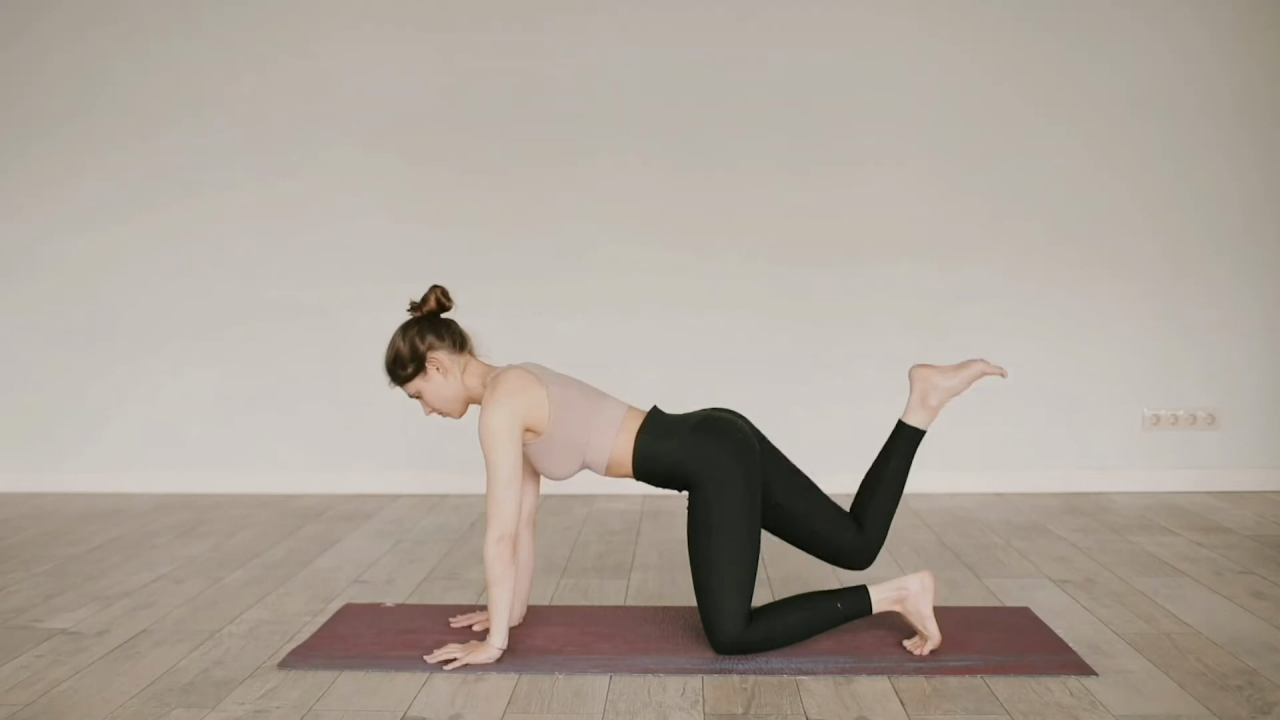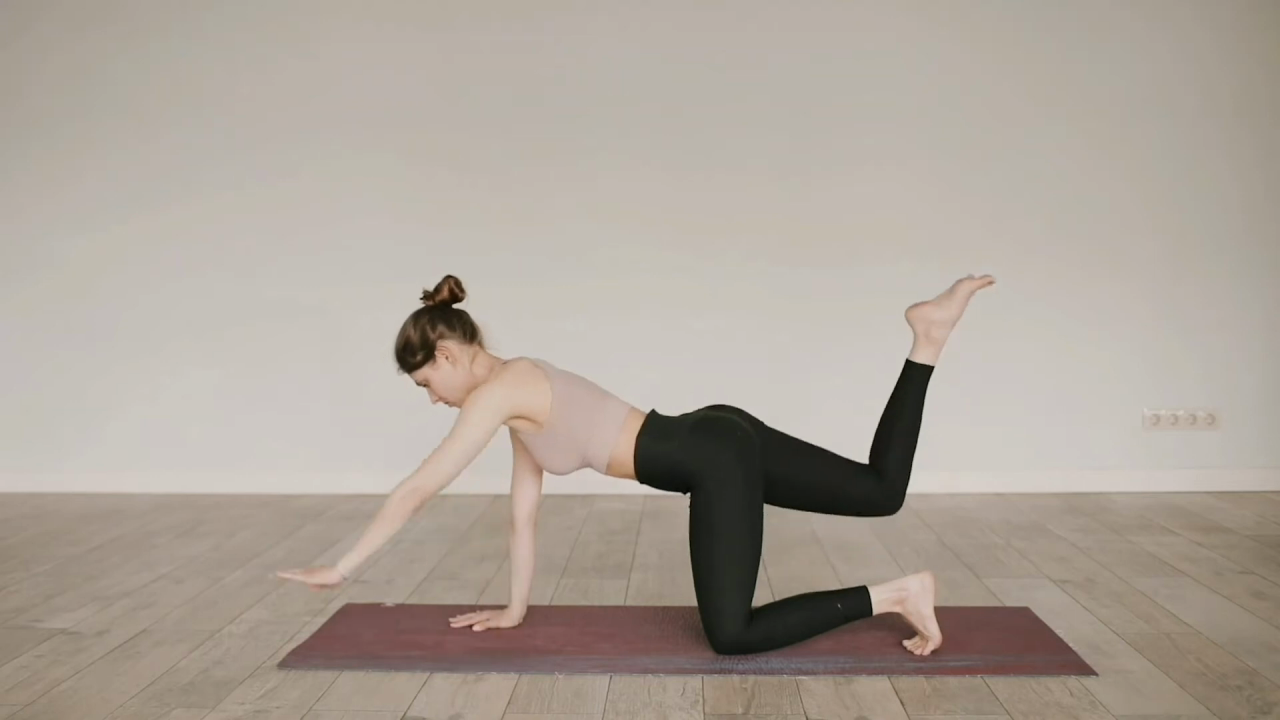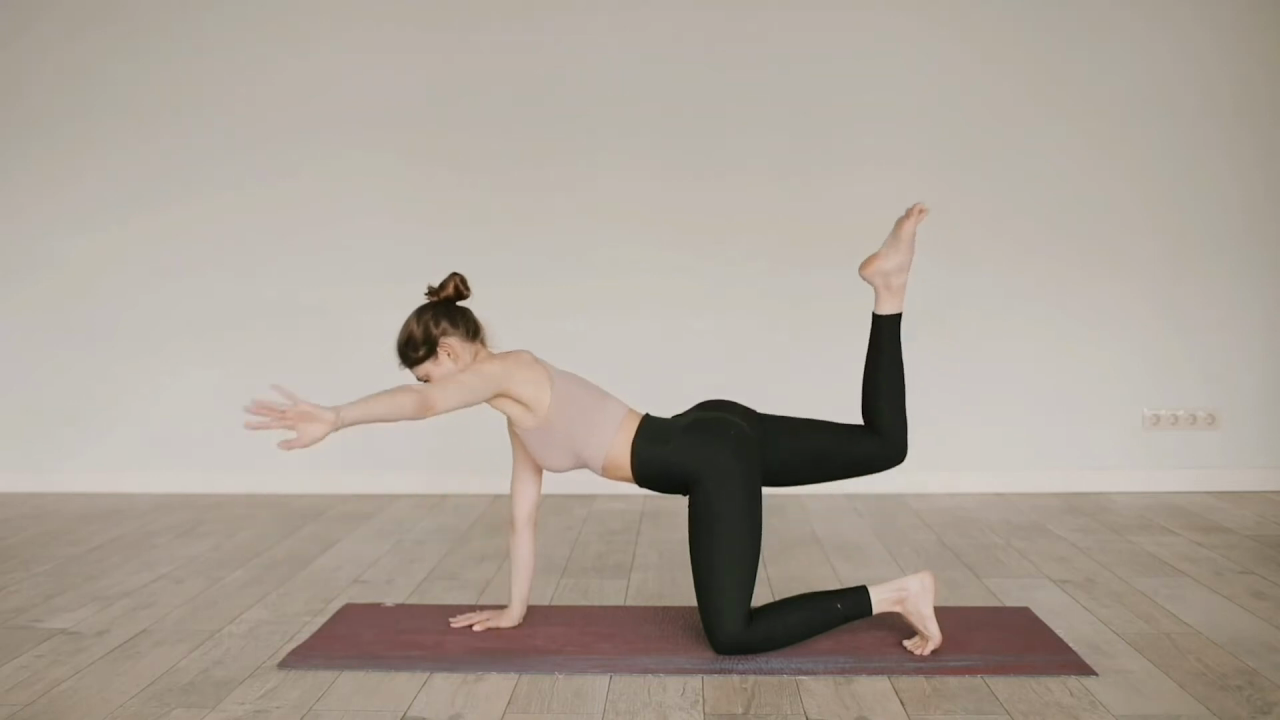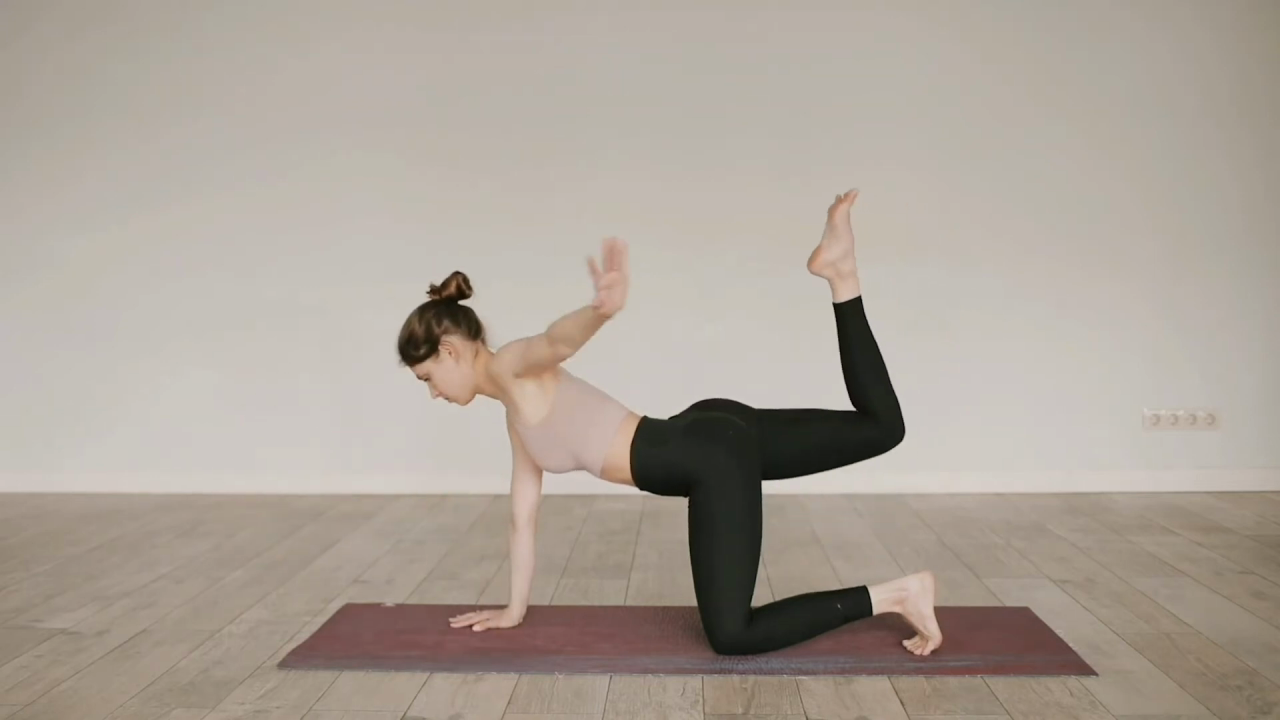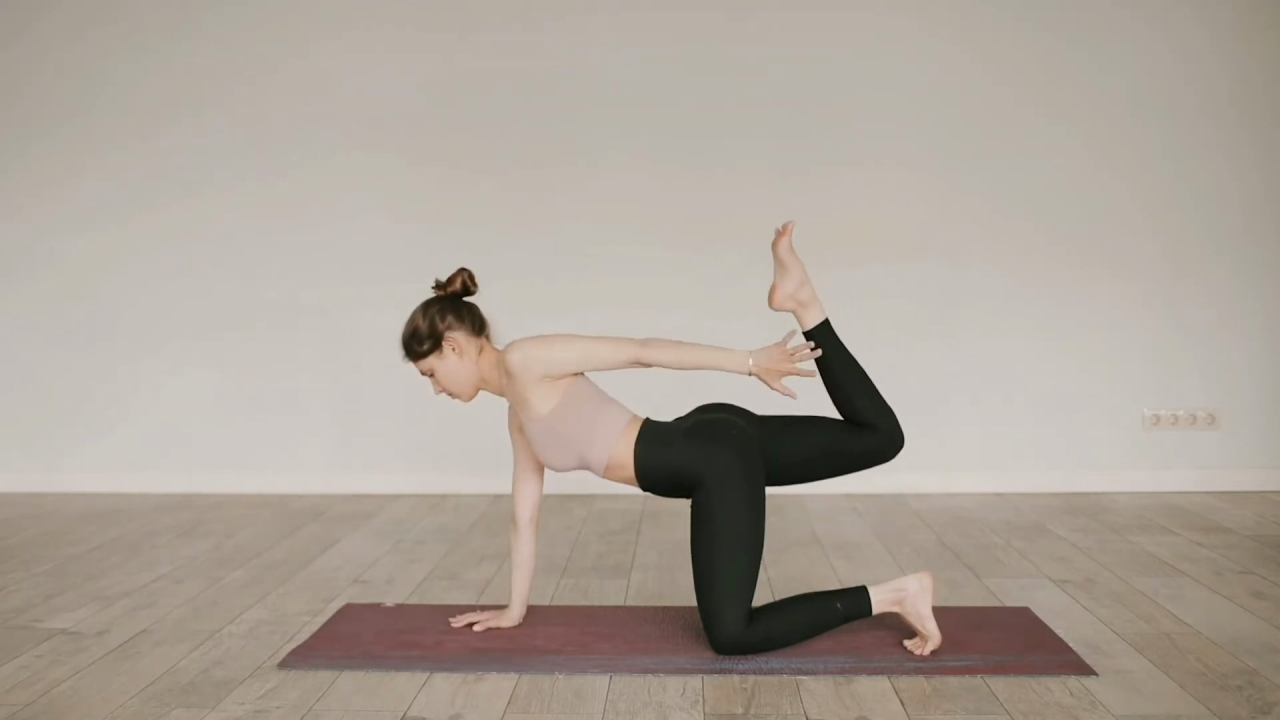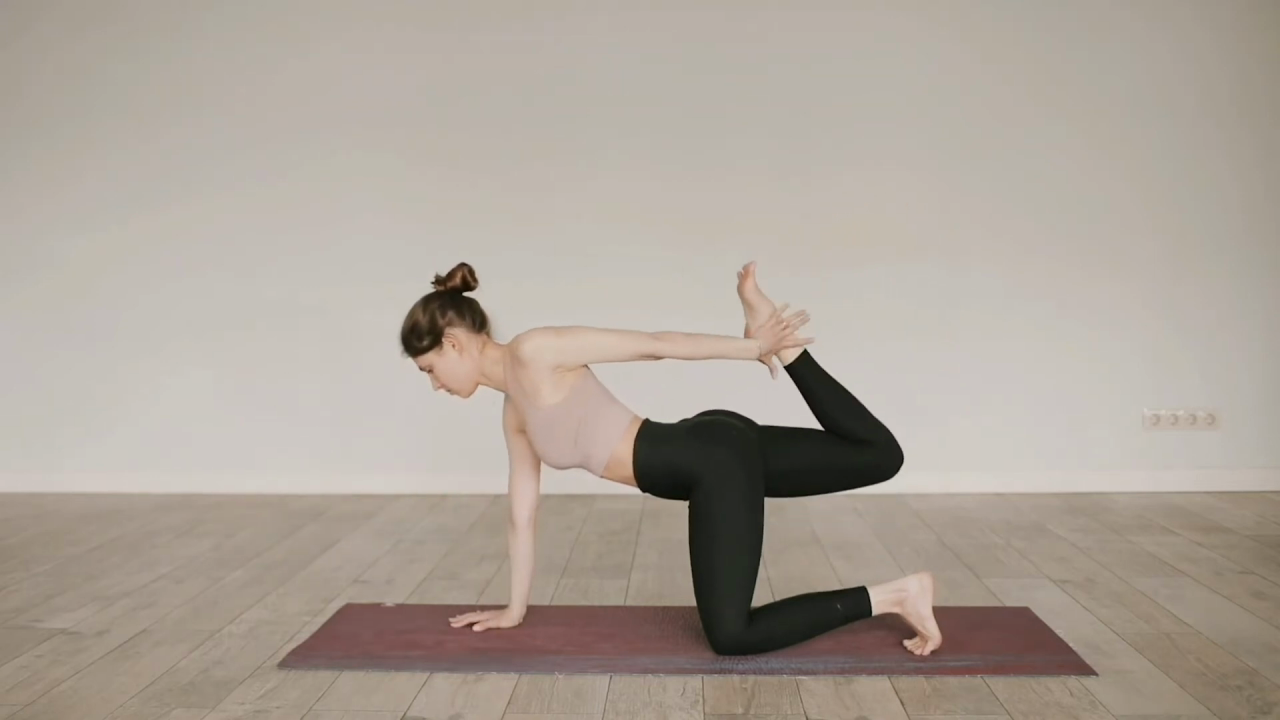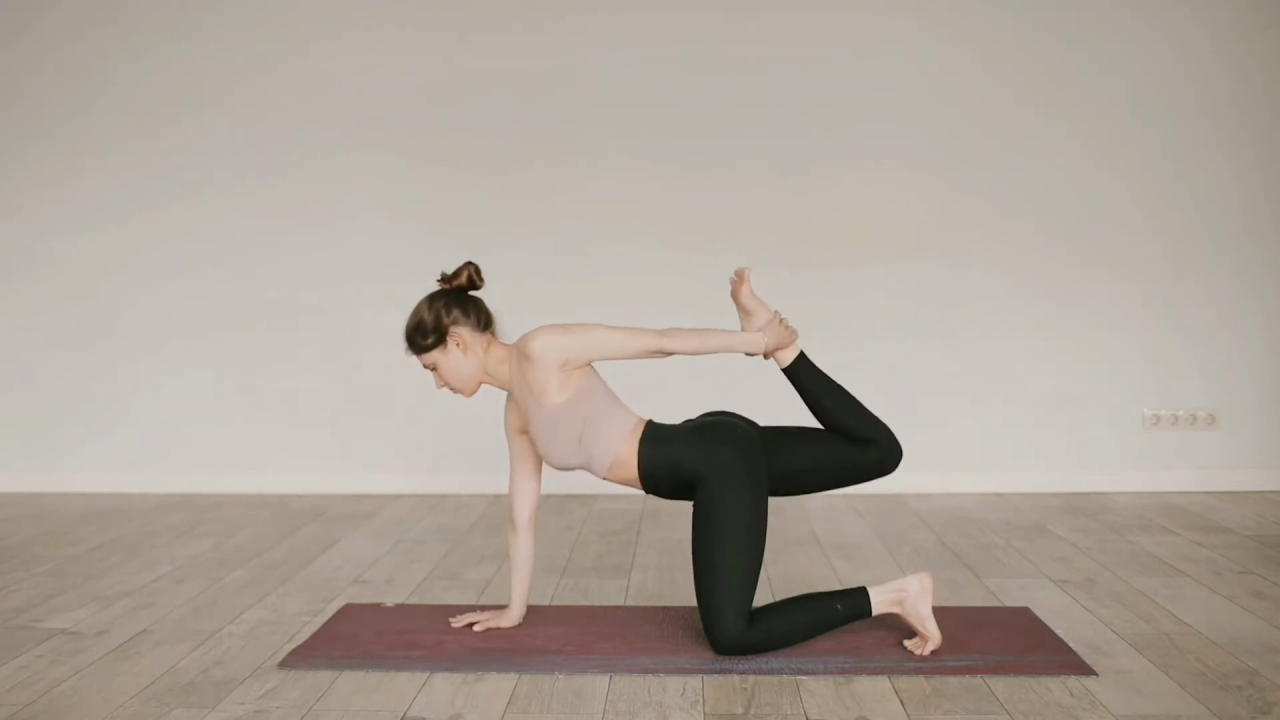
dt=0.4s
person 1, frame 1
left shoulder: (498, 404)
right shoulder: (515, 394)
left elbow: (501, 533)
right elbow: (524, 518)
left wrist: (493, 640)
right wrist: (513, 608)
left hip: (714, 460)
right hip: (720, 444)
left knee: (730, 633)
right knee: (857, 545)
left ankle: (893, 595)
right ankle: (921, 402)
person 1, frame 2
left shoulder: (500, 390)
right shoulder: (523, 394)
left elbow: (426, 482)
right elbow: (524, 513)
left wrist: (344, 565)
right wrist: (516, 608)
left hip: (715, 461)
right hip: (720, 445)
left knee: (732, 635)
right knee: (881, 492)
left ankle: (890, 597)
right ankle: (925, 337)
person 1, frame 3
left shoulder: (510, 371)
right shoulder: (517, 401)
left elbow: (427, 404)
right elbow: (524, 512)
left wrist: (335, 417)
right wrist: (513, 608)
left hip: (714, 458)
right hip: (712, 437)
left knee: (728, 633)
right knee: (882, 446)
left ankle: (888, 595)
right ankle: (884, 286)
person 1, frame 4
left shoulder: (511, 367)
right shoulder: (517, 412)
left elbow: (559, 340)
right elbow: (524, 515)
left wrist: (599, 310)
right wrist: (515, 608)
left hip: (714, 457)
right hip: (715, 441)
left knee: (732, 635)
right knee: (882, 428)
left ankle: (891, 596)
right ankle: (839, 274)
person 1, frame 5
left shoulder: (524, 361)
right shoulder: (518, 411)
left elbow: (642, 352)
right elbow: (525, 514)
left wrist: (751, 363)
right wrist: (514, 608)
left hip: (717, 455)
right hip: (714, 447)
left knee: (731, 636)
right knee: (880, 440)
left ankle: (890, 595)
person 1, frame 6
left shoulder: (533, 351)
right shoulder: (514, 411)
left elbow: (652, 344)
right elbow: (522, 514)
left wrist: (751, 348)
right wrist: (514, 609)
left hip: (716, 456)
right hip: (708, 457)
left knee: (731, 637)
left ankle: (892, 596)
person 1, frame 7
left shoulder: (540, 350)
right shoulder: (516, 411)
left elbow: (658, 341)
right elbow: (522, 516)
left wrist: (751, 340)
right wrist: (514, 608)
left hip: (719, 457)
right hip: (710, 458)
left knee: (731, 636)
left ankle: (891, 595)
